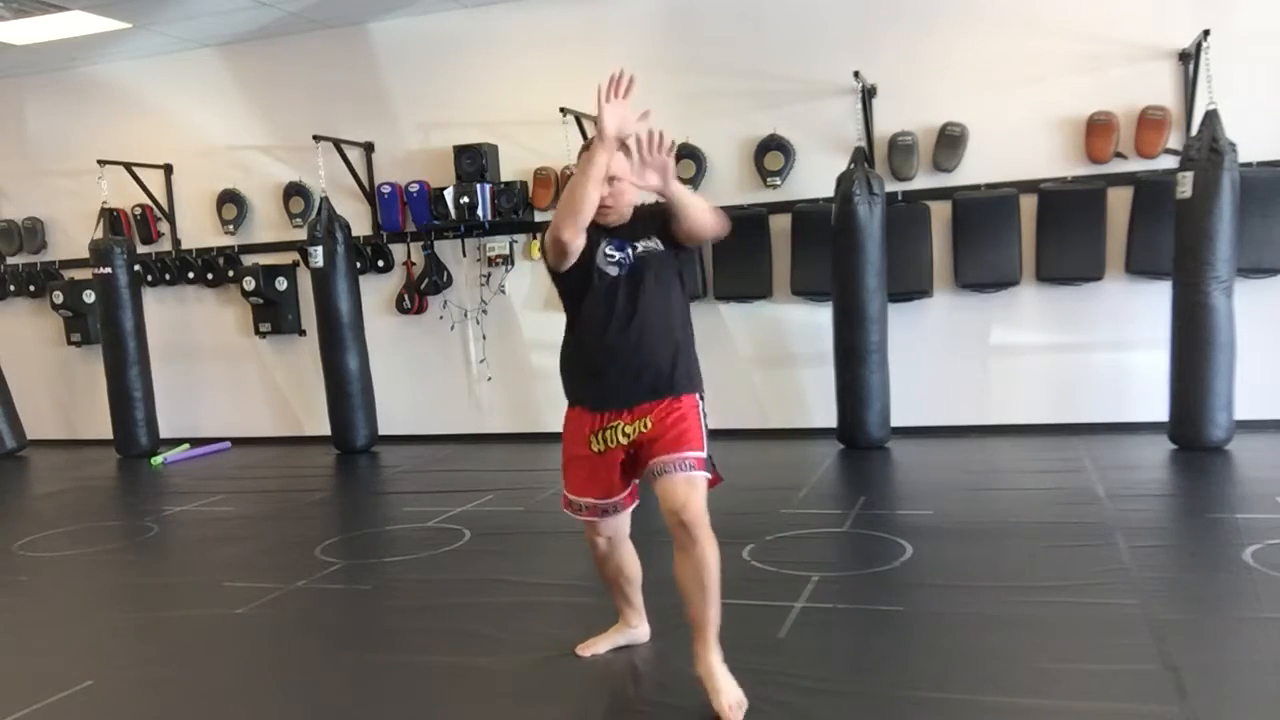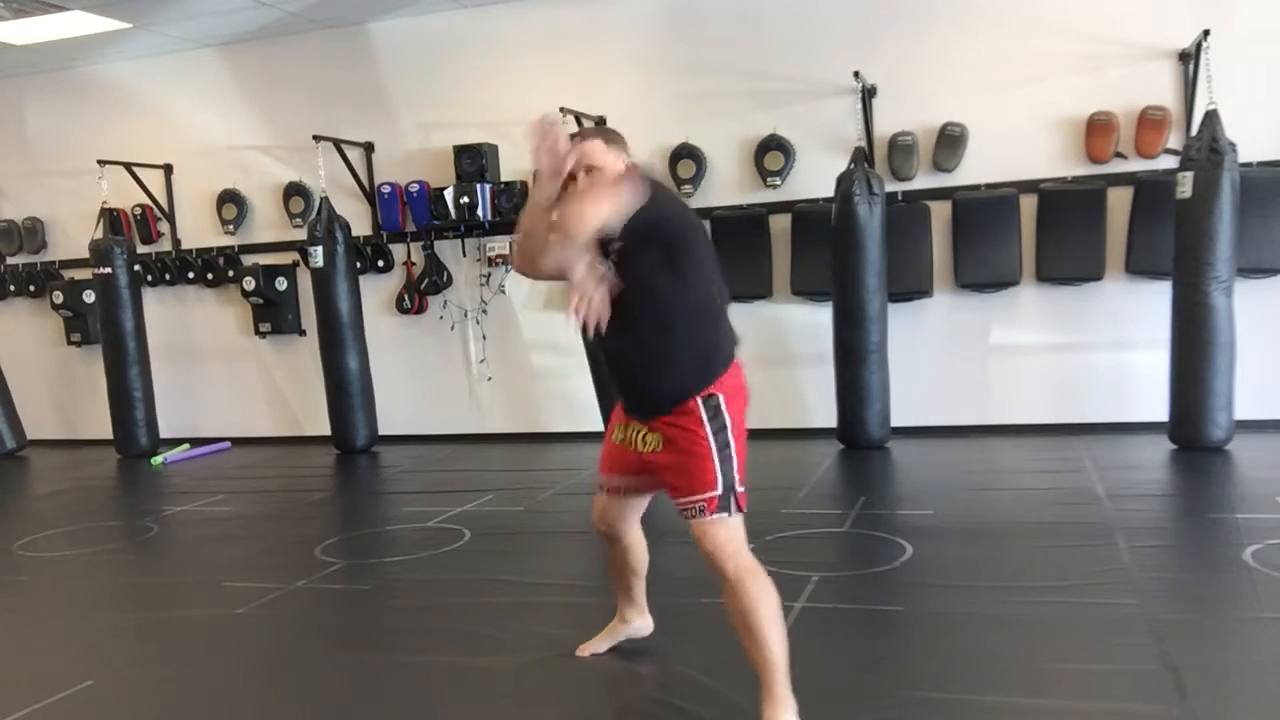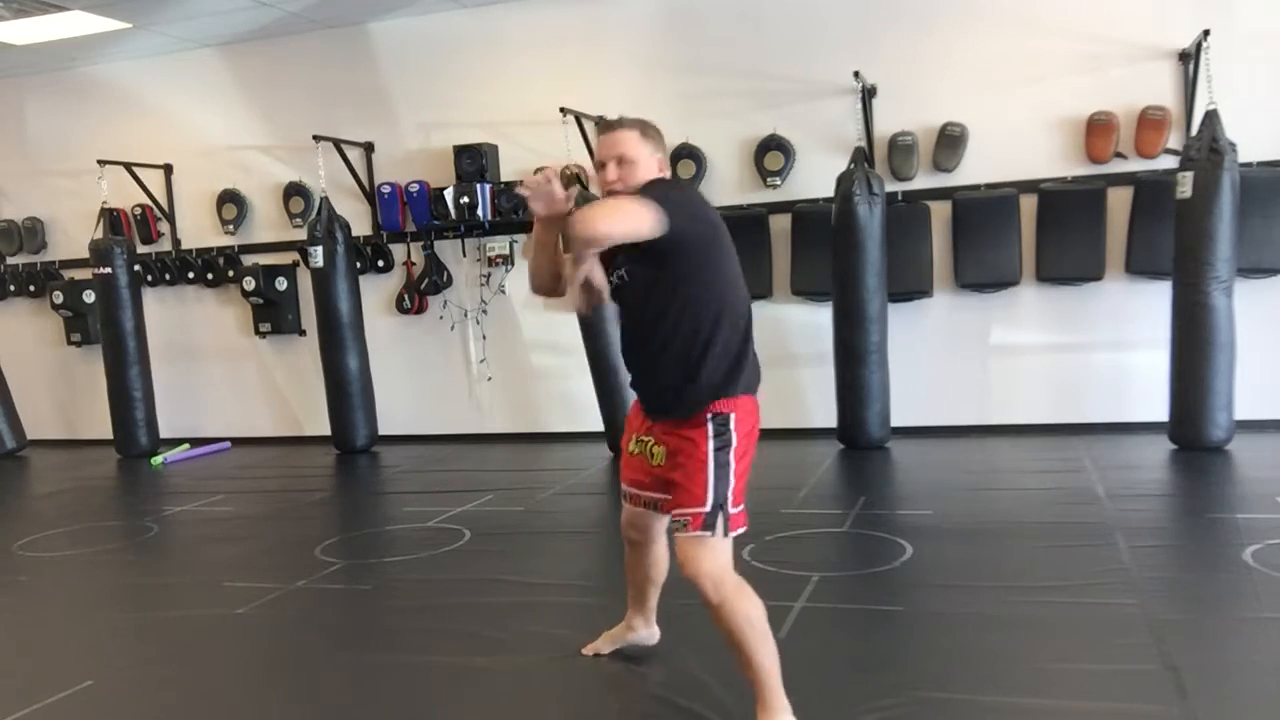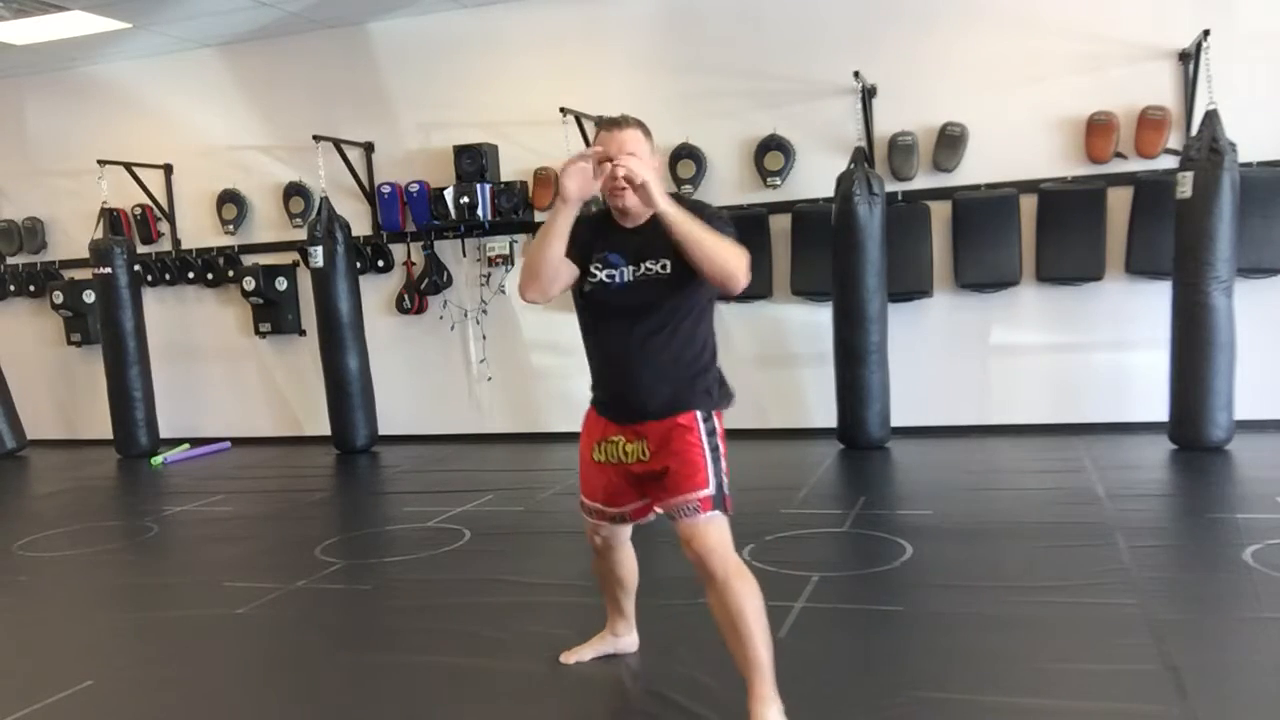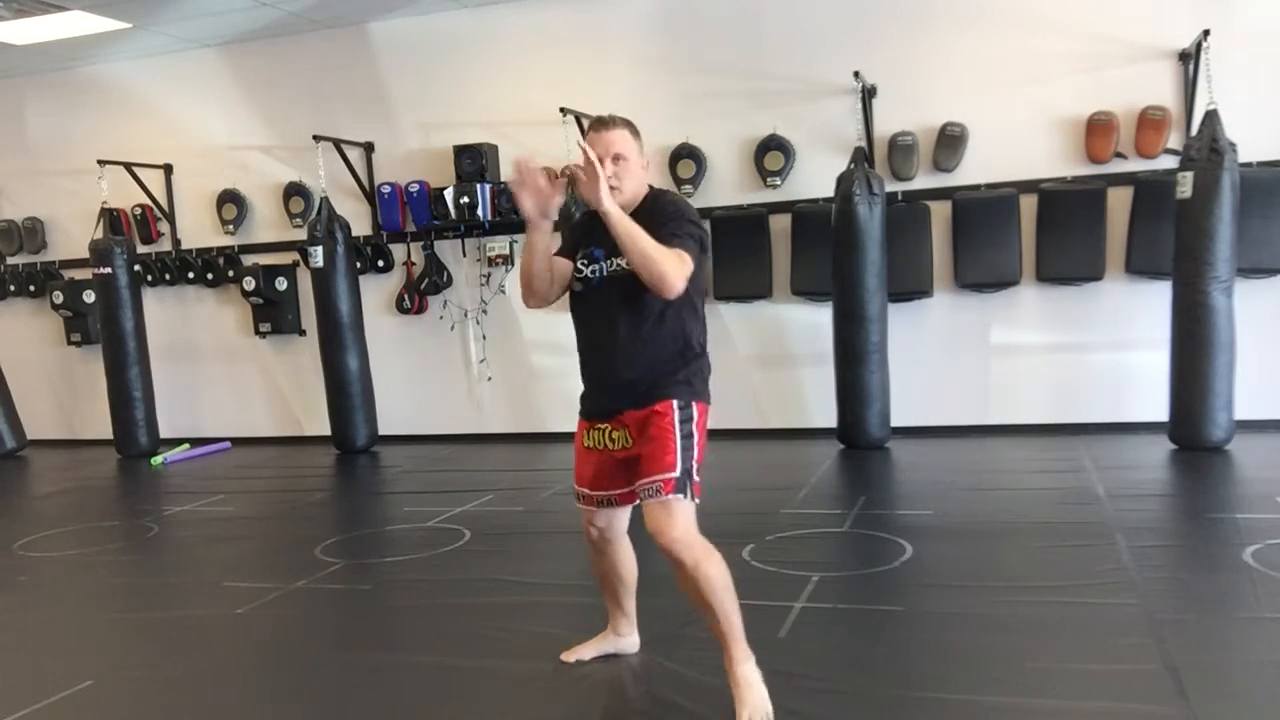
dt=0.3s
person 1, frame 1
left shoulder: (661, 219)
right shoulder: (571, 241)
left elbow: (711, 228)
right elbow: (565, 230)
left wrist: (666, 182)
right wrist: (602, 141)
left hip: (671, 399)
right hip: (596, 413)
left knee: (686, 514)
right knee: (603, 533)
left ankle: (710, 658)
right ankle: (632, 621)
person 1, frame 2
left shoulder: (653, 202)
right shoulder: (598, 236)
left elbow: (587, 213)
right elbow: (526, 257)
left wrist: (586, 264)
right wrist: (546, 174)
left hip: (700, 399)
right hip: (644, 404)
left knee: (723, 549)
right knee: (611, 518)
right ankle: (631, 616)
person 1, frame 3
left shoulder: (676, 200)
right shoulder: (616, 243)
left elbow: (603, 226)
right elbow: (546, 283)
left wrist: (581, 253)
right wrist: (550, 216)
left hip: (713, 414)
right hip: (660, 409)
left knee: (706, 568)
right knee: (638, 525)
right ankle: (640, 623)
person 1, frame 4
left shoulder: (692, 215)
right shoulder: (587, 230)
left elbow: (735, 276)
right elbow: (533, 289)
left wrist: (658, 203)
right wrist: (565, 207)
left hip: (684, 412)
right hip: (611, 415)
left knee: (709, 549)
right knee: (604, 533)
right ankle: (620, 630)
person 1, frame 5
left shoulder: (672, 214)
right shoulder: (583, 229)
left elbow: (669, 281)
right elbow: (536, 294)
left wrist: (609, 206)
right wrist: (538, 219)
left hip: (667, 400)
right hip: (602, 406)
left knee: (673, 533)
right knee: (600, 526)
left ankle: (741, 662)
right ankle: (622, 629)
